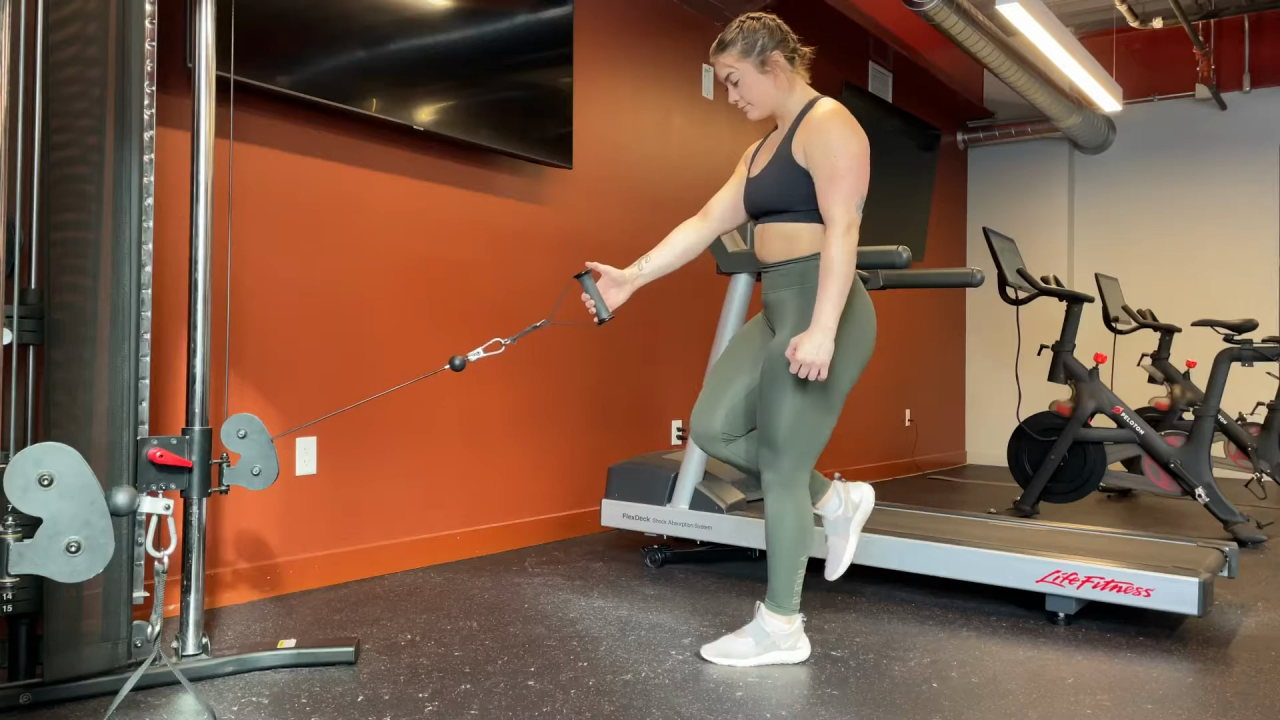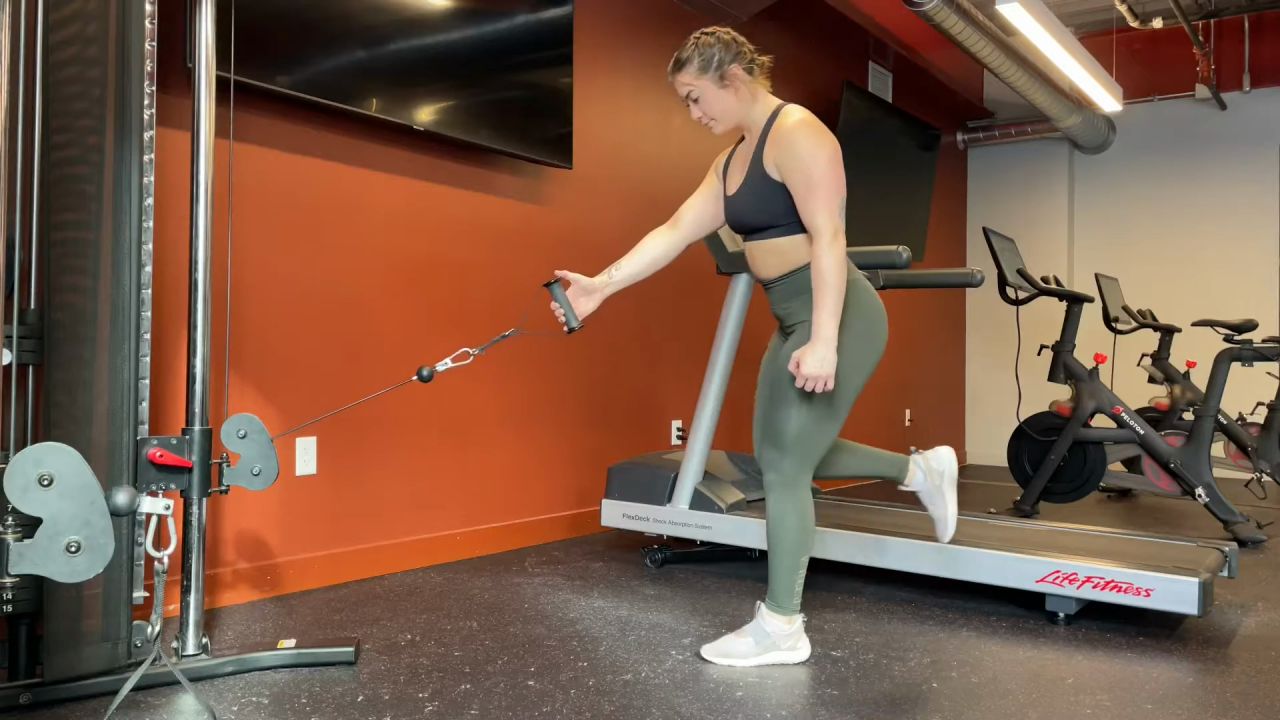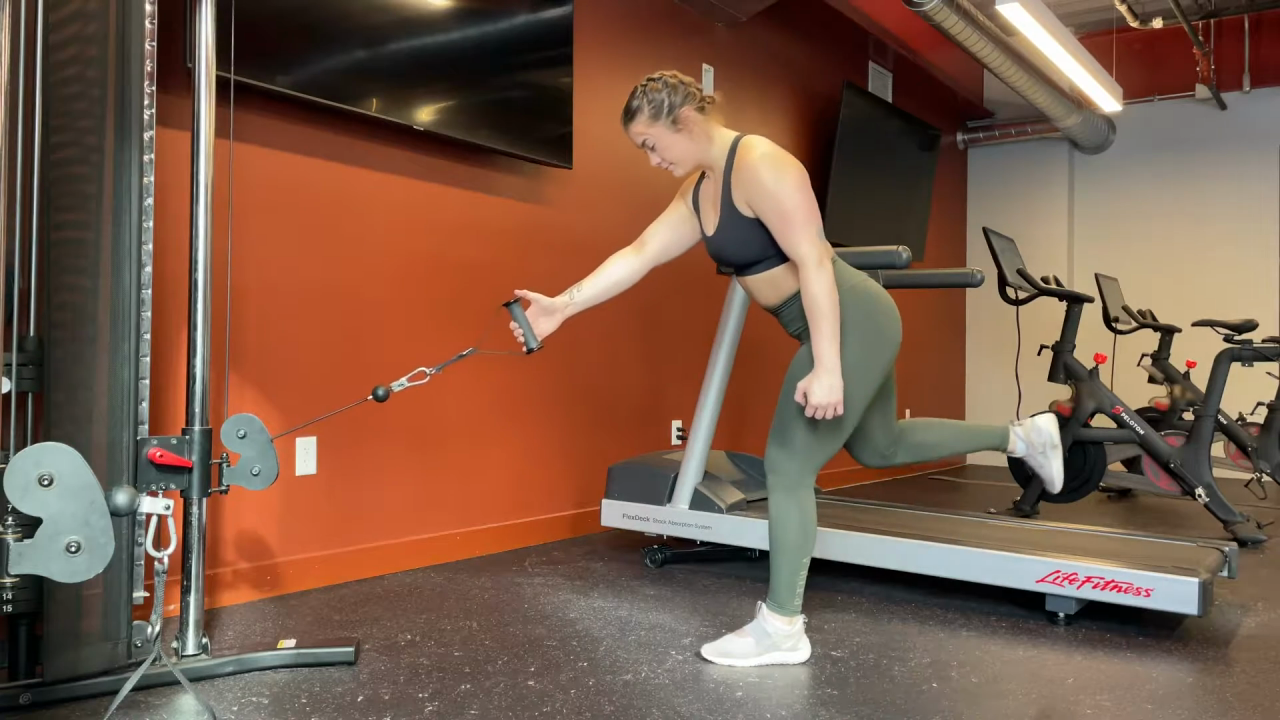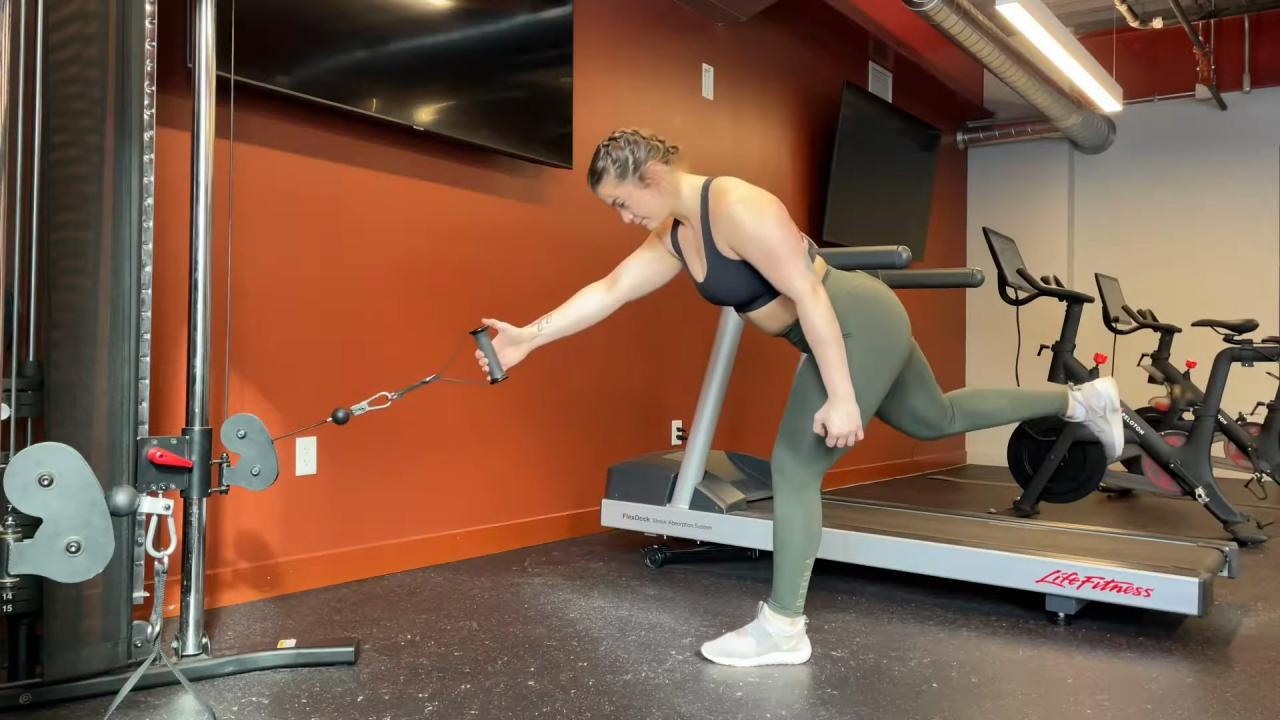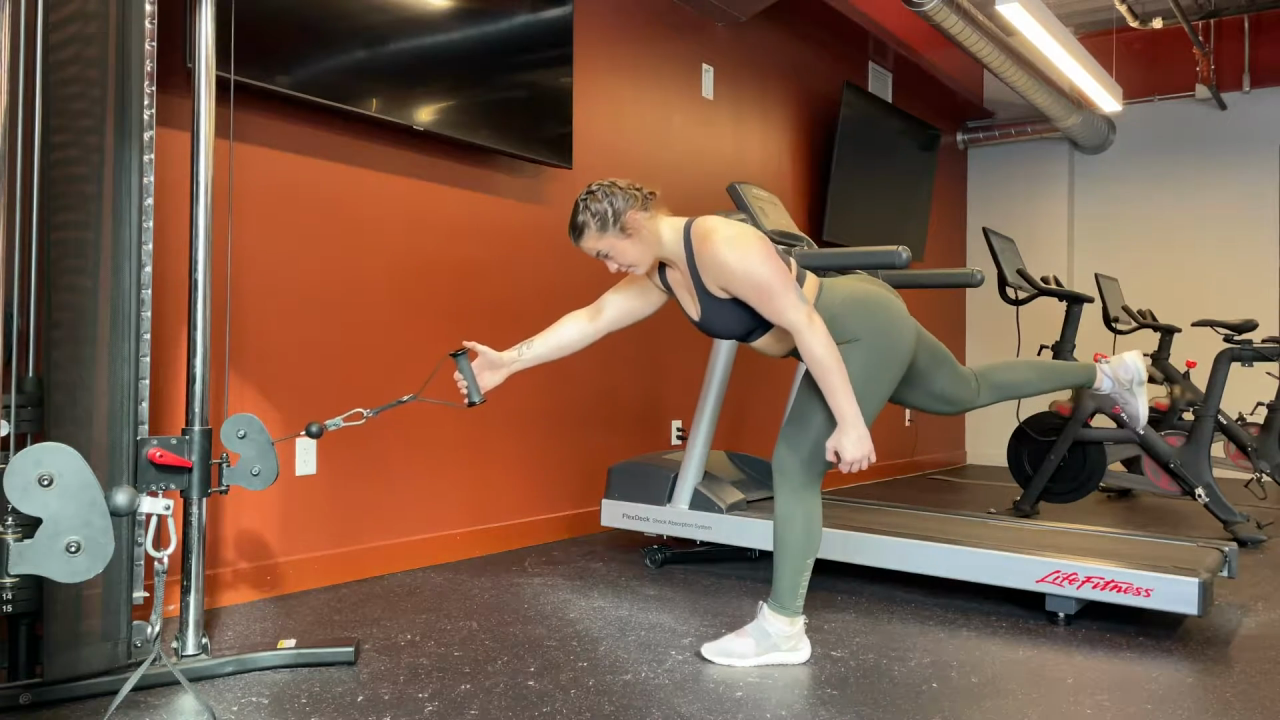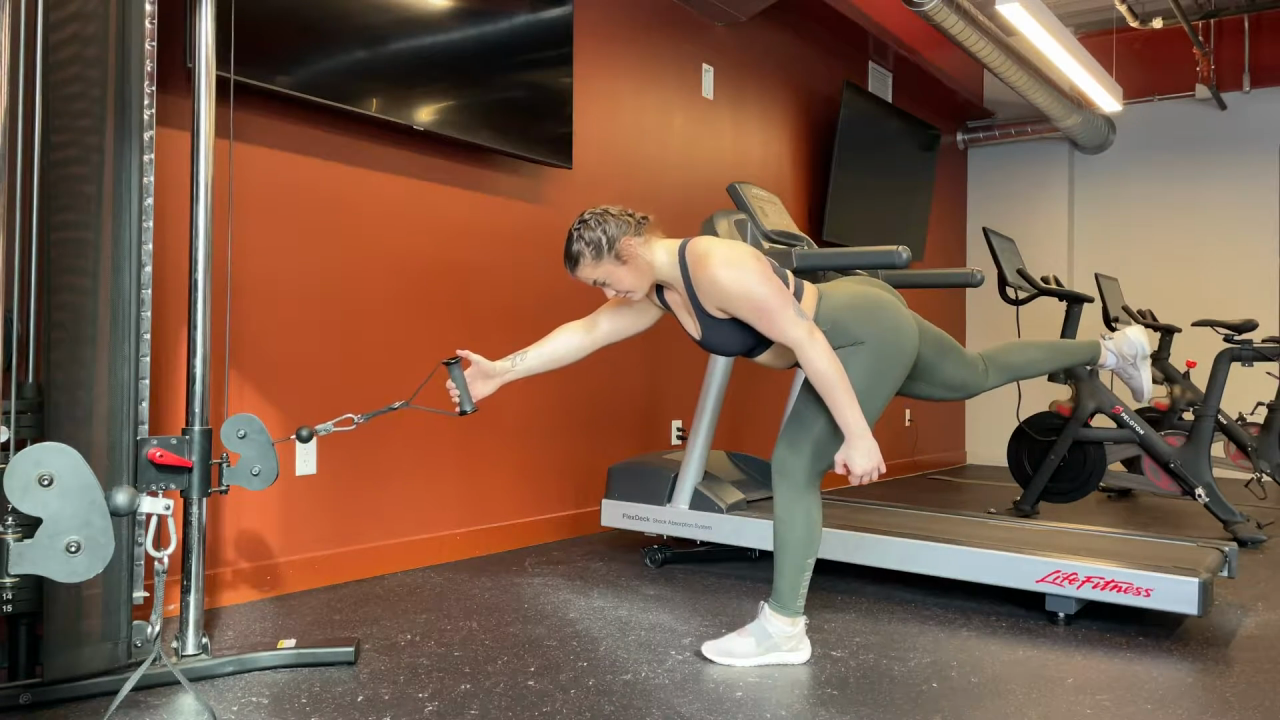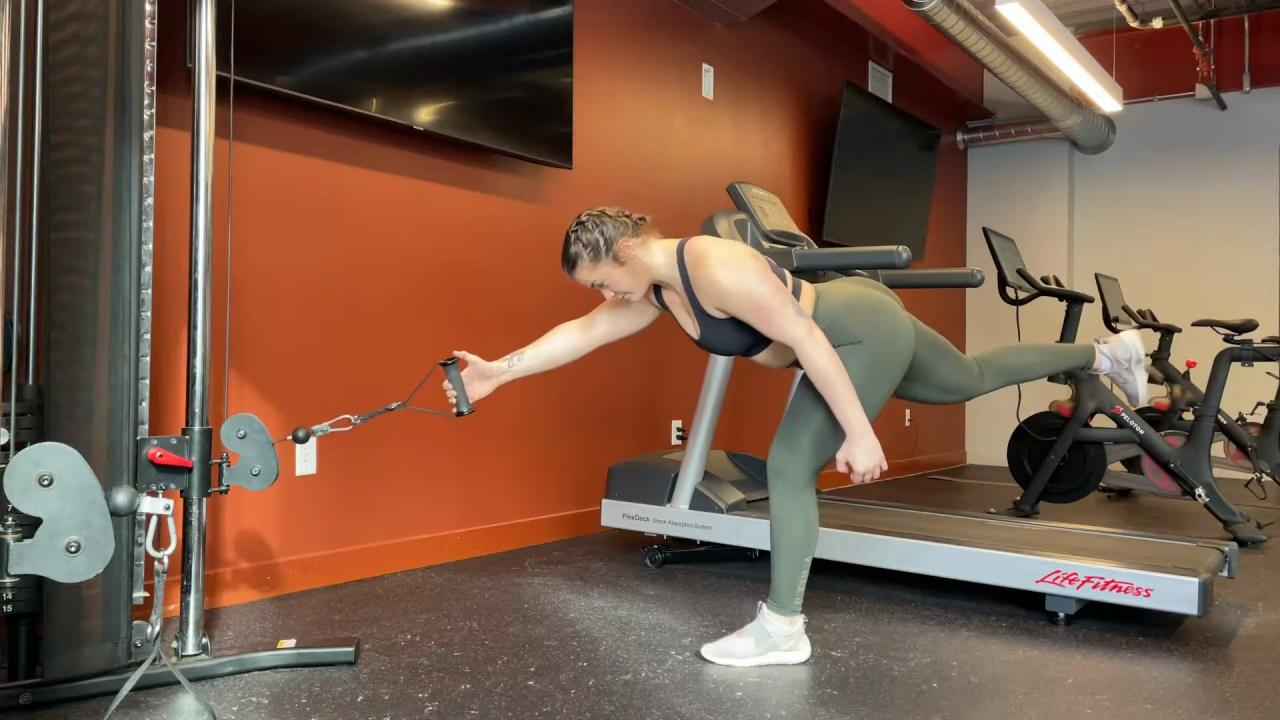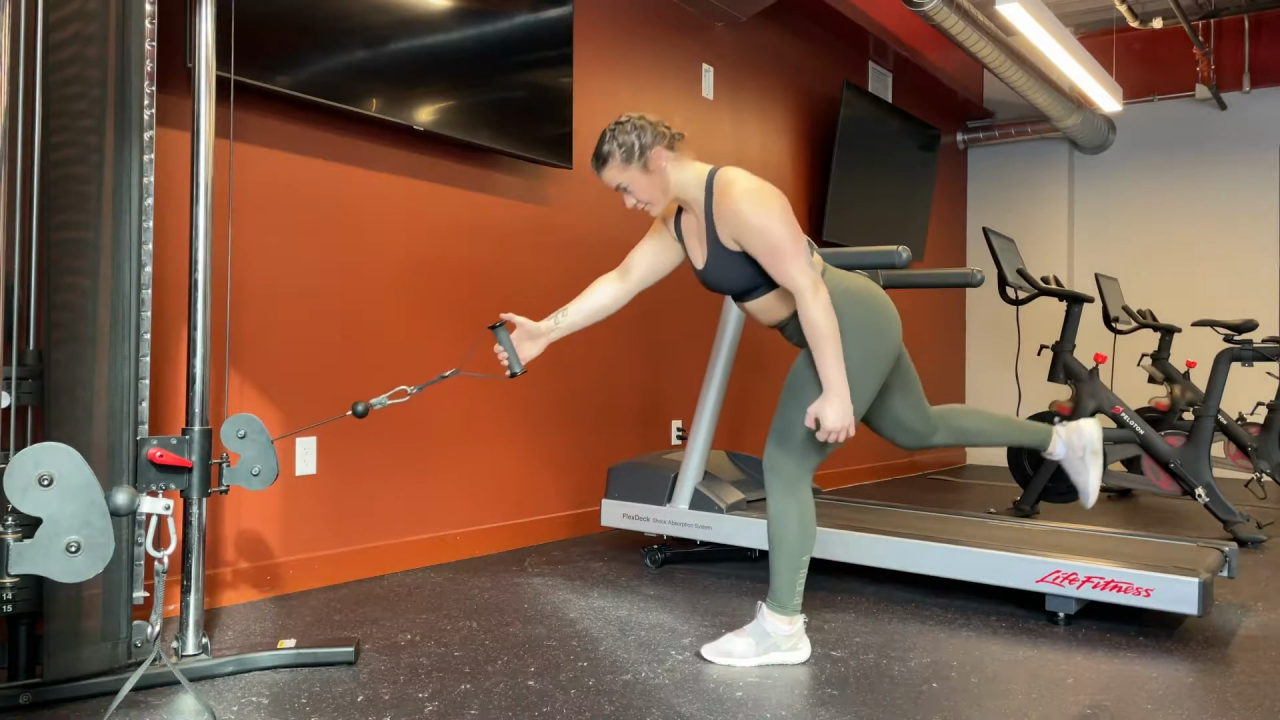
dt=0.4s
person 1, frame 1
left shoulder: (828, 123)
right shoulder: (765, 146)
left elbow: (842, 231)
right elbow: (706, 223)
left wrist: (822, 328)
right wrist: (630, 277)
left hip: (821, 314)
right hip: (778, 313)
left knee: (781, 466)
right knee: (712, 428)
left ankle: (781, 629)
right ankle: (834, 498)
person 1, frame 2
left shoulder: (795, 132)
right shoulder: (733, 157)
left elbow: (828, 238)
right elbow: (673, 232)
left wrist: (823, 340)
right wrist: (599, 286)
left hip: (836, 317)
right hip: (795, 320)
left knee: (784, 466)
right knee: (791, 457)
left ankle: (781, 629)
right ankle: (920, 470)
person 1, frame 3
left shoulder: (759, 166)
right shoulder: (697, 192)
left elbow: (813, 264)
right elbow: (636, 255)
left wrist: (826, 368)
right wrist: (560, 306)
left hip: (851, 322)
right hip: (841, 325)
left knee: (788, 466)
right knee: (877, 449)
left ankle: (782, 628)
right ankle: (1022, 437)
person 1, frame 4
left shoulder: (733, 207)
right shoulder: (674, 237)
left elbow: (807, 295)
right elbow: (609, 289)
left wrist: (840, 396)
right wrist: (529, 337)
left hip: (861, 325)
right hip: (860, 327)
left knee: (794, 467)
right knee: (937, 419)
left ankle: (783, 629)
right ankle: (1081, 401)
person 1, frame 5
left shoulder: (719, 246)
right shoulder: (662, 272)
left elbow: (804, 326)
right elbow: (591, 319)
left wrist: (850, 422)
right wrist: (508, 361)
left hip: (867, 330)
right hip: (865, 324)
left knee: (794, 466)
right knee: (967, 391)
left ankle: (783, 628)
right ankle: (1107, 374)
person 1, frame 6
left shoulder: (715, 269)
right shoulder: (659, 288)
left elbow: (806, 341)
right elbow: (585, 333)
left wrist: (856, 435)
right wrist: (502, 370)
left hip: (870, 334)
right hip: (868, 322)
left knee: (794, 468)
right knee: (977, 375)
left ankle: (783, 628)
right ankle: (1111, 349)
person 1, frame 7
left shoulder: (714, 267)
right shoulder: (656, 287)
left elbow: (806, 339)
right elbow: (582, 332)
left wrist: (857, 432)
right wrist: (498, 371)
left hip: (866, 334)
right hip: (862, 321)
left knee: (790, 468)
right knee: (970, 377)
left ankle: (782, 629)
right ankle: (1106, 354)
person 1, frame 8
left shoulder: (740, 197)
right shoulder: (678, 218)
left elbow: (809, 290)
right elbow: (622, 281)
left wrist: (836, 393)
right wrist: (549, 330)
left hip: (851, 326)
right hip: (851, 323)
left knee: (785, 466)
right knee: (921, 425)
left ankle: (782, 630)
right ankle: (1061, 440)
